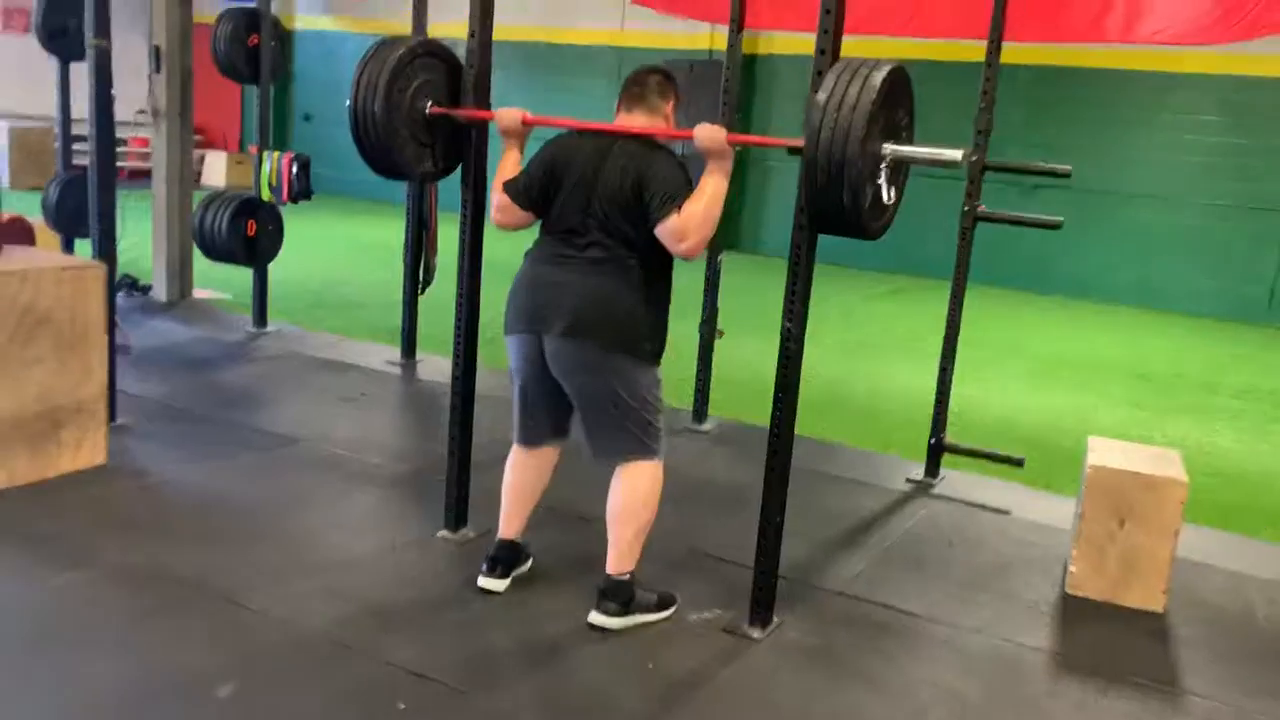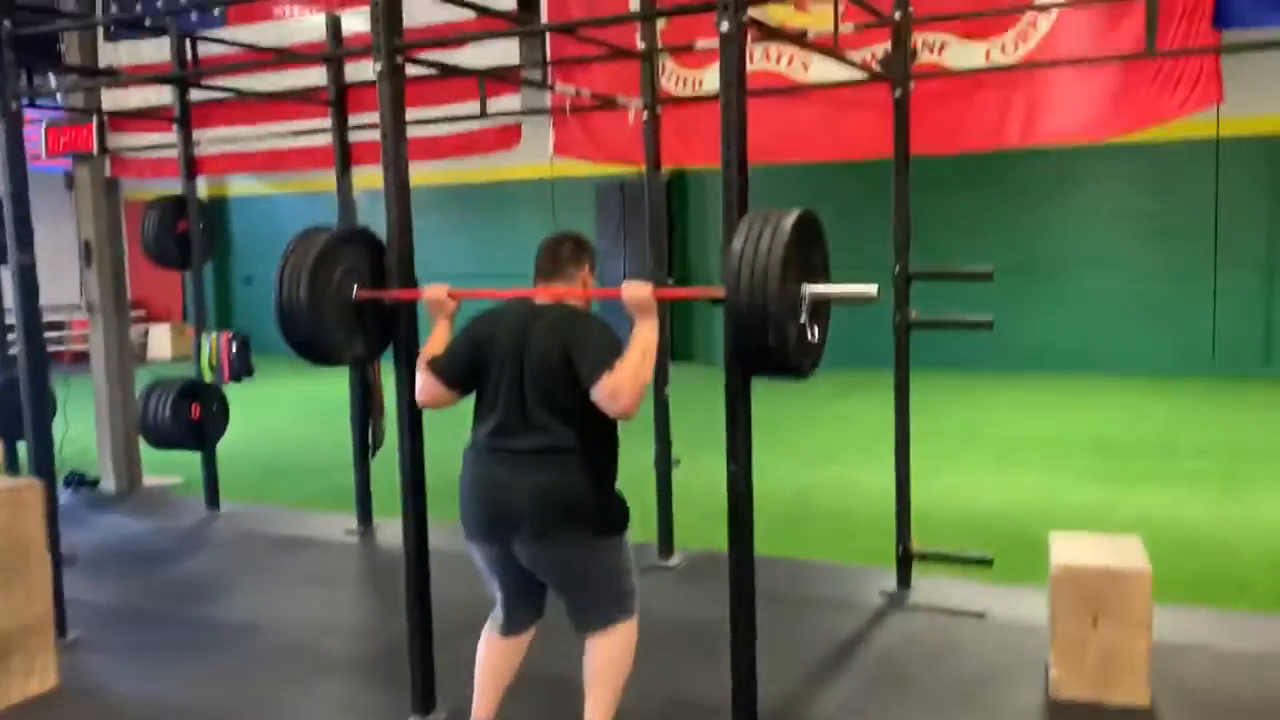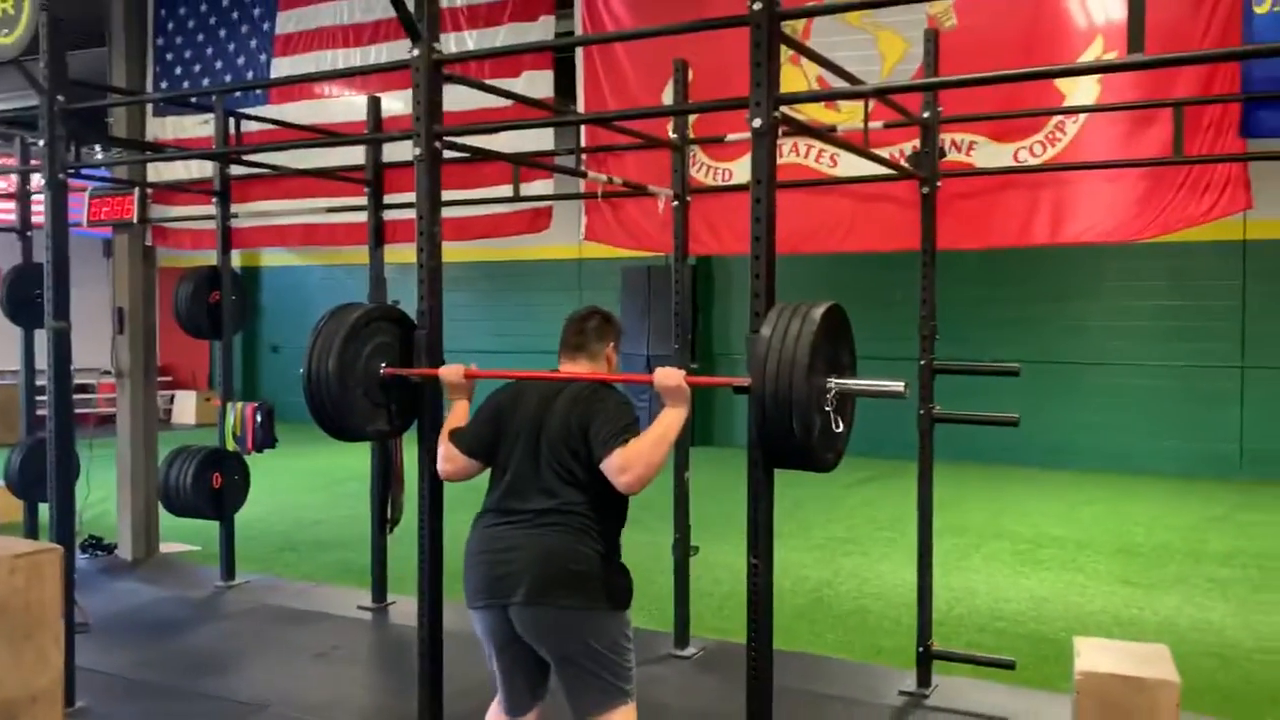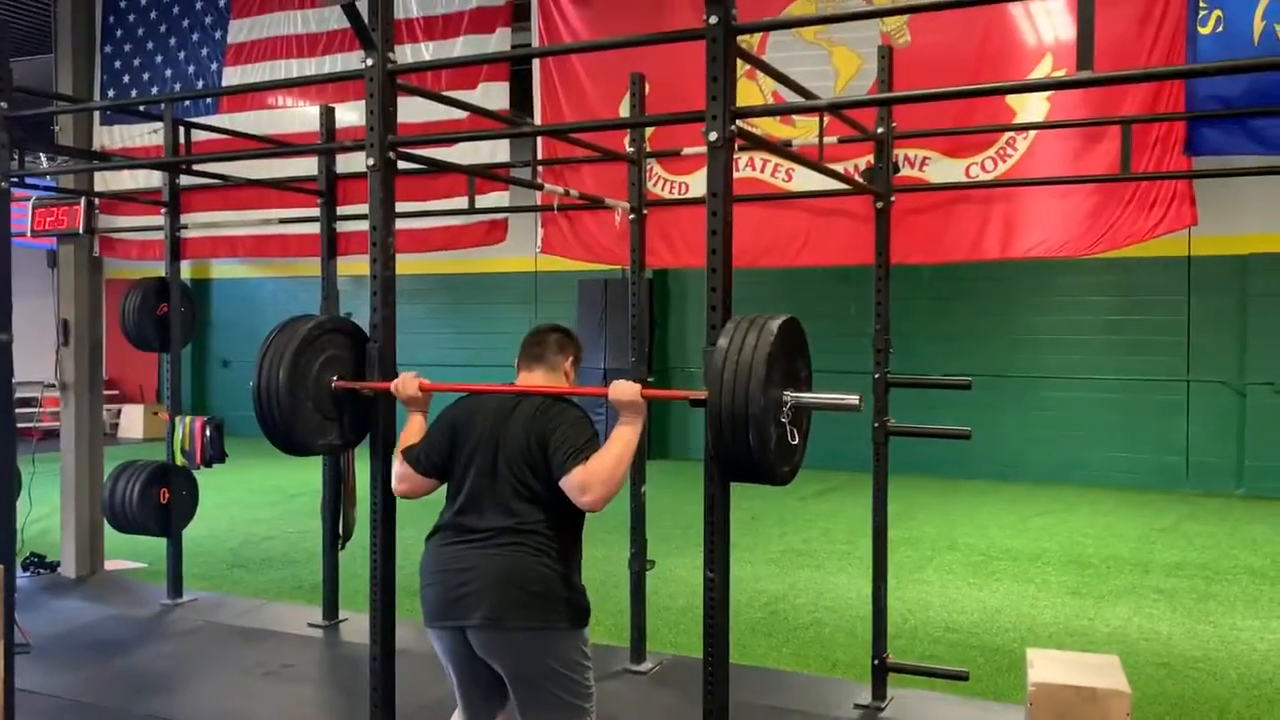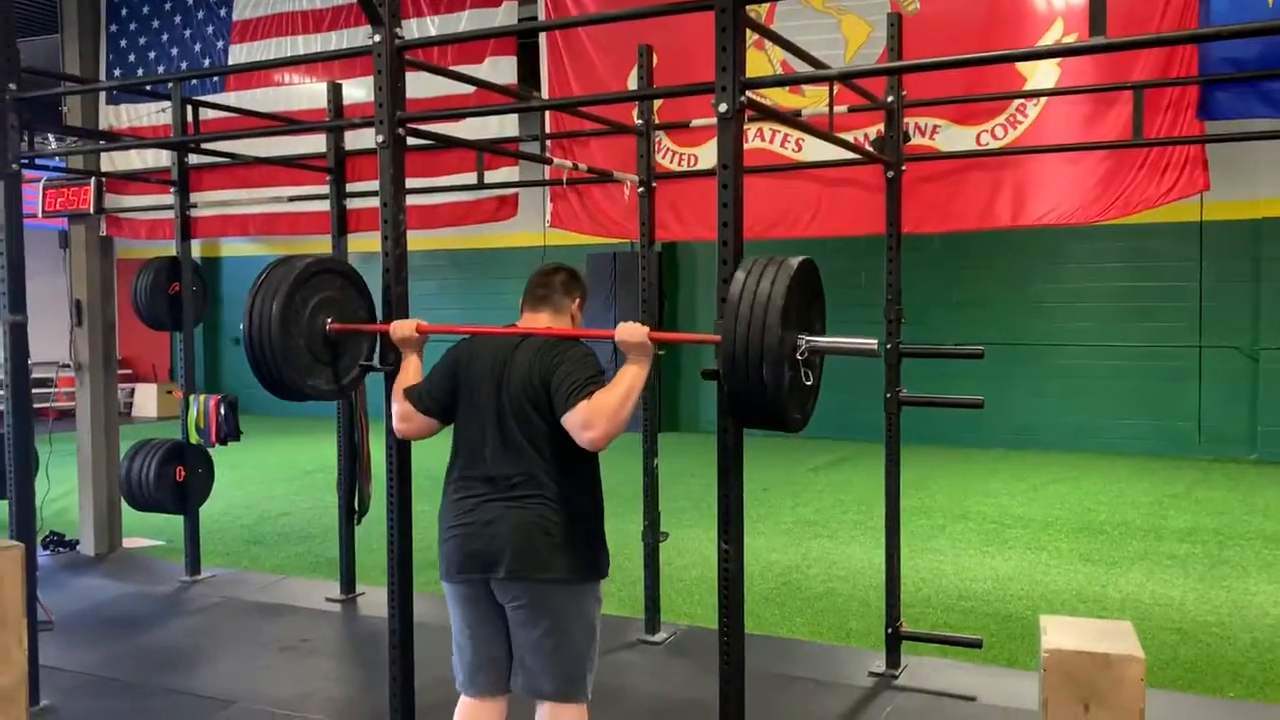
dt=1s
person 1, frame 1
left shoulder: (563, 148)
right shoulder: (659, 164)
left elbow: (503, 212)
right elbow: (686, 239)
left wrist: (512, 144)
right wrist: (717, 166)
left hip: (532, 308)
right hip: (604, 324)
left knee: (535, 436)
right knee: (638, 453)
left ankle: (502, 555)
right ankle: (618, 591)
person 1, frame 2
left shoulder: (487, 325)
right shoulder: (583, 329)
left elbow: (427, 392)
right elbow: (620, 399)
left wrist: (440, 320)
right wrist: (646, 323)
left hip: (486, 501)
right hip: (564, 505)
left knee: (512, 613)
right knee: (613, 613)
person 1, frame 3
left shoulder: (508, 398)
right shoulder: (604, 403)
left elbow: (450, 464)
right elbow: (628, 472)
left wrist: (459, 398)
right wrist: (675, 407)
left hip: (490, 569)
right hip: (566, 576)
person 1, frame 4
left shoulder: (463, 411)
right shoulder: (562, 418)
left elbow: (405, 481)
right elbow: (590, 491)
left wrist: (416, 410)
right wrist: (629, 420)
left hip: (445, 586)
right hip: (523, 594)
person 1, frame 5
left shoulder: (467, 353)
right shoulder: (567, 356)
left elbow: (406, 422)
right elbow: (593, 429)
left wrist: (410, 352)
right wrist: (636, 362)
left hip: (467, 542)
right hip: (546, 548)
